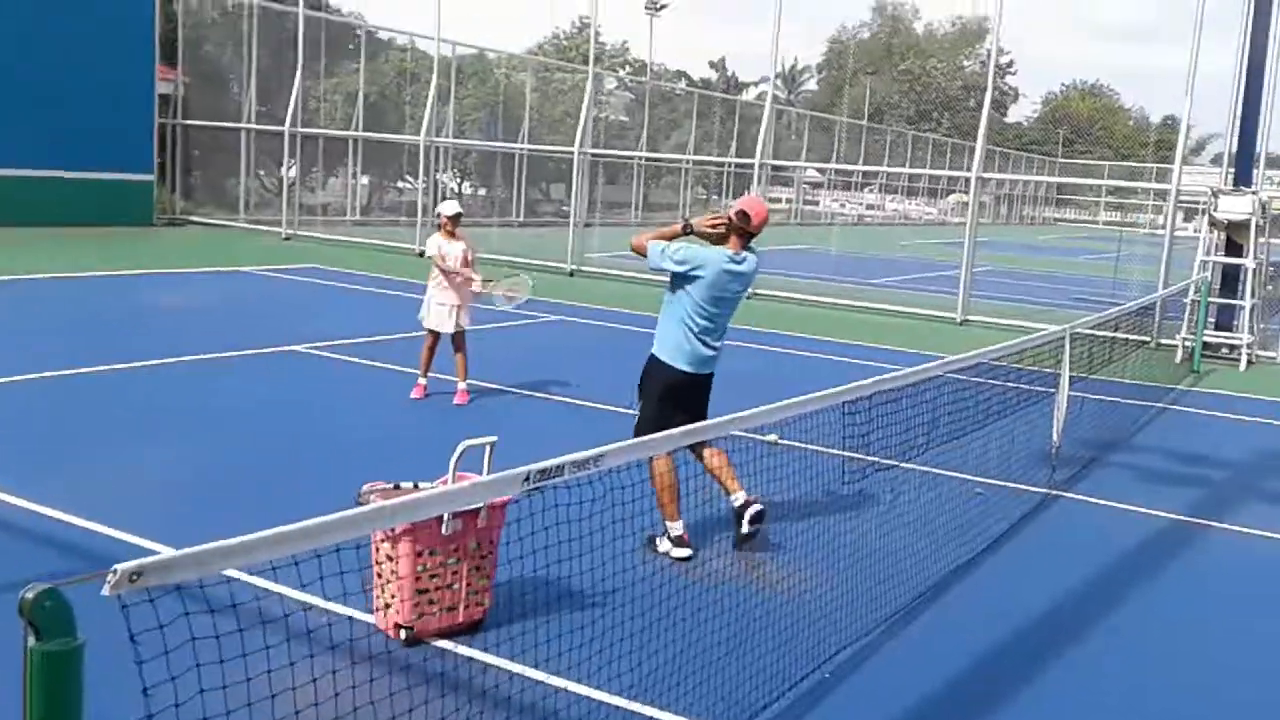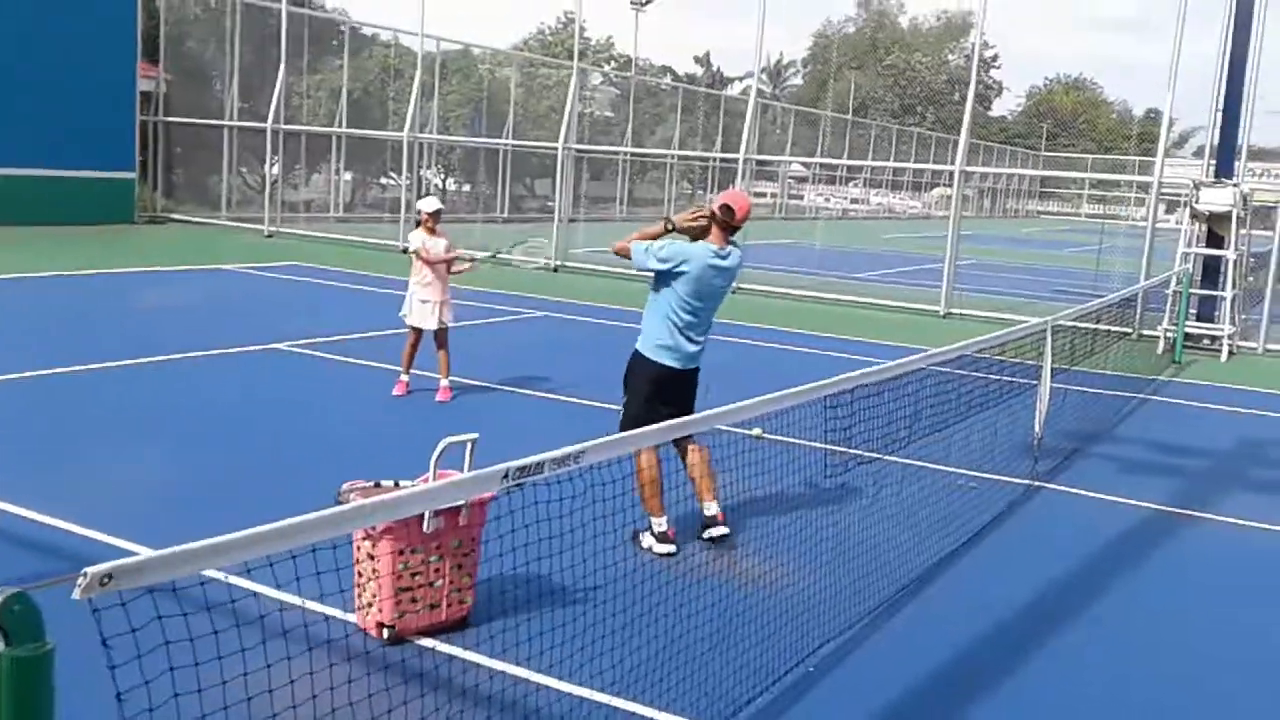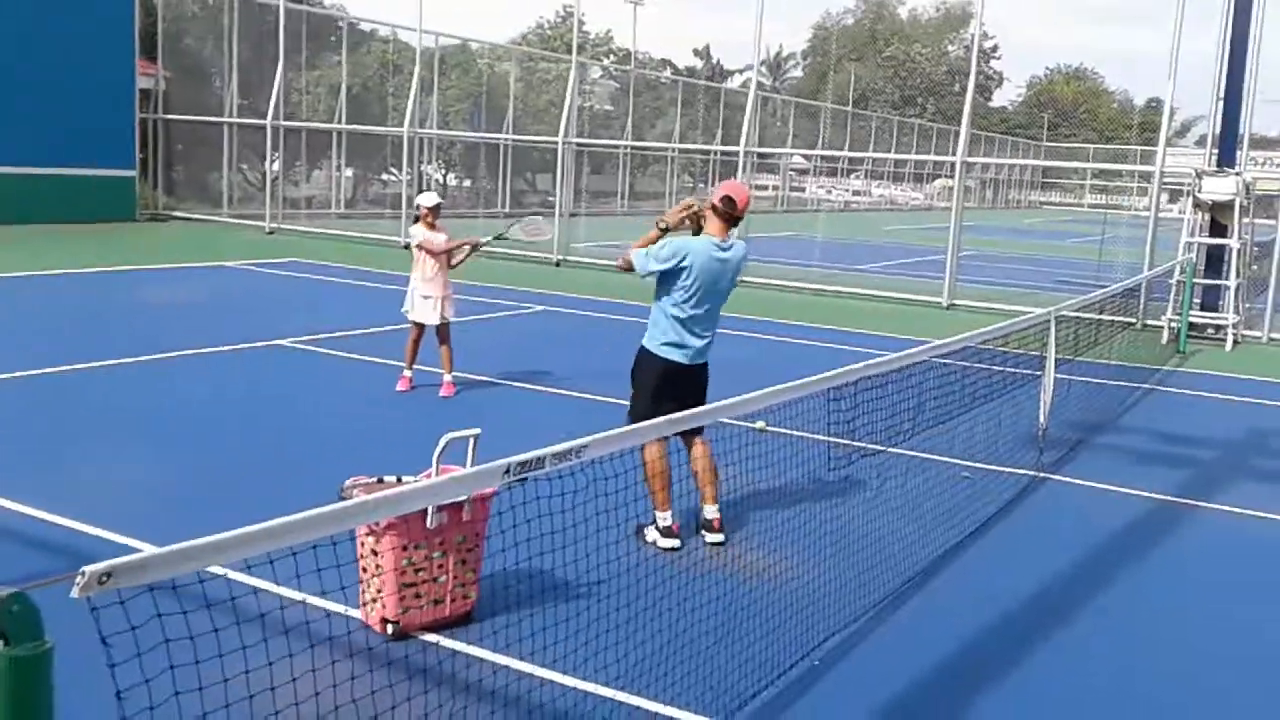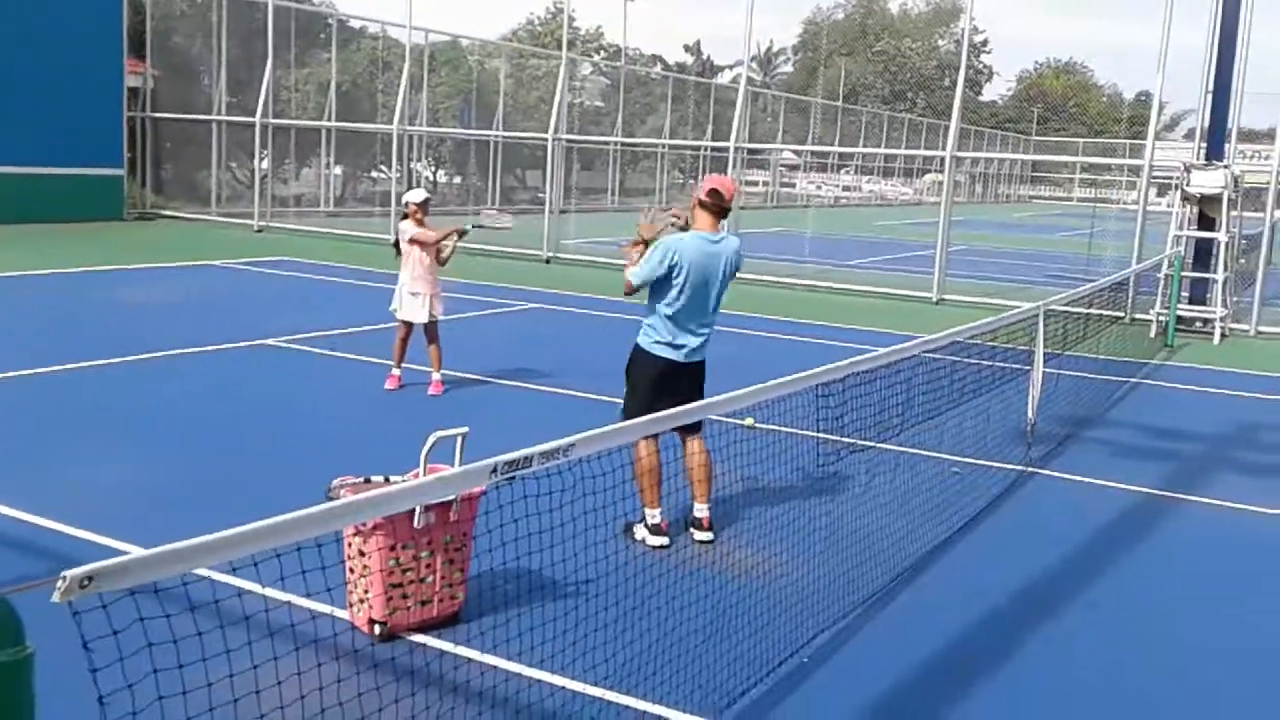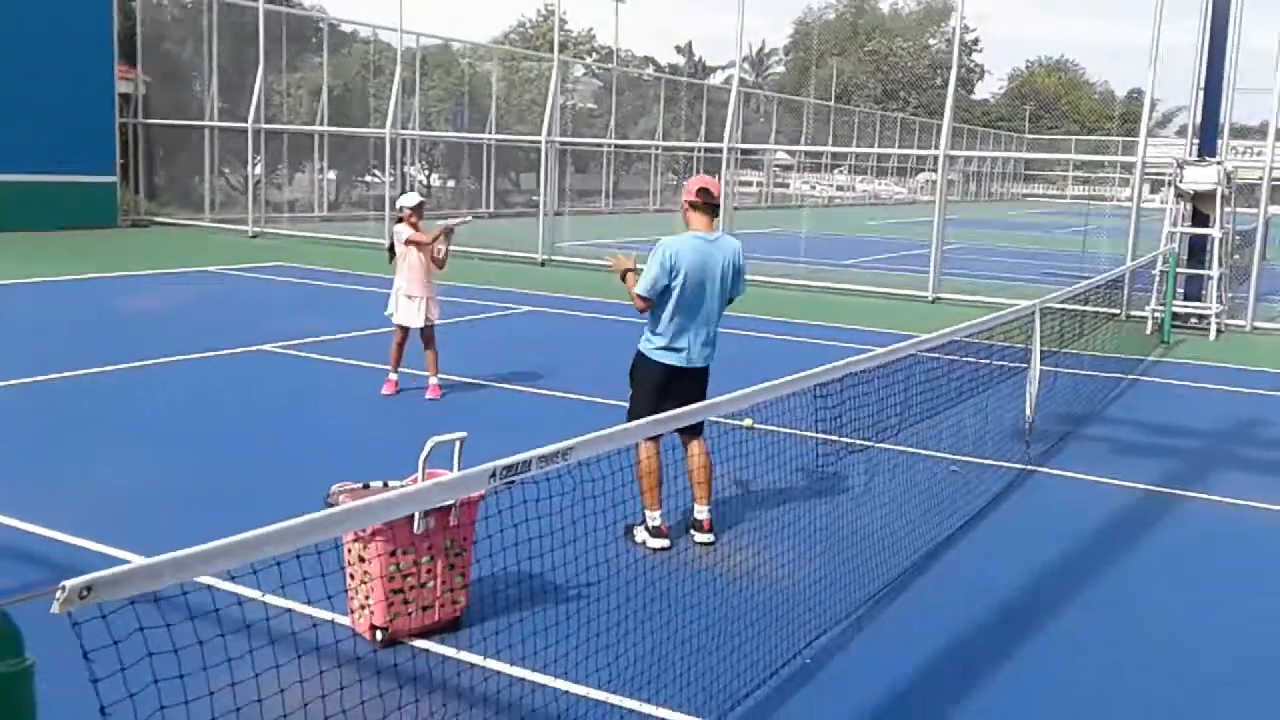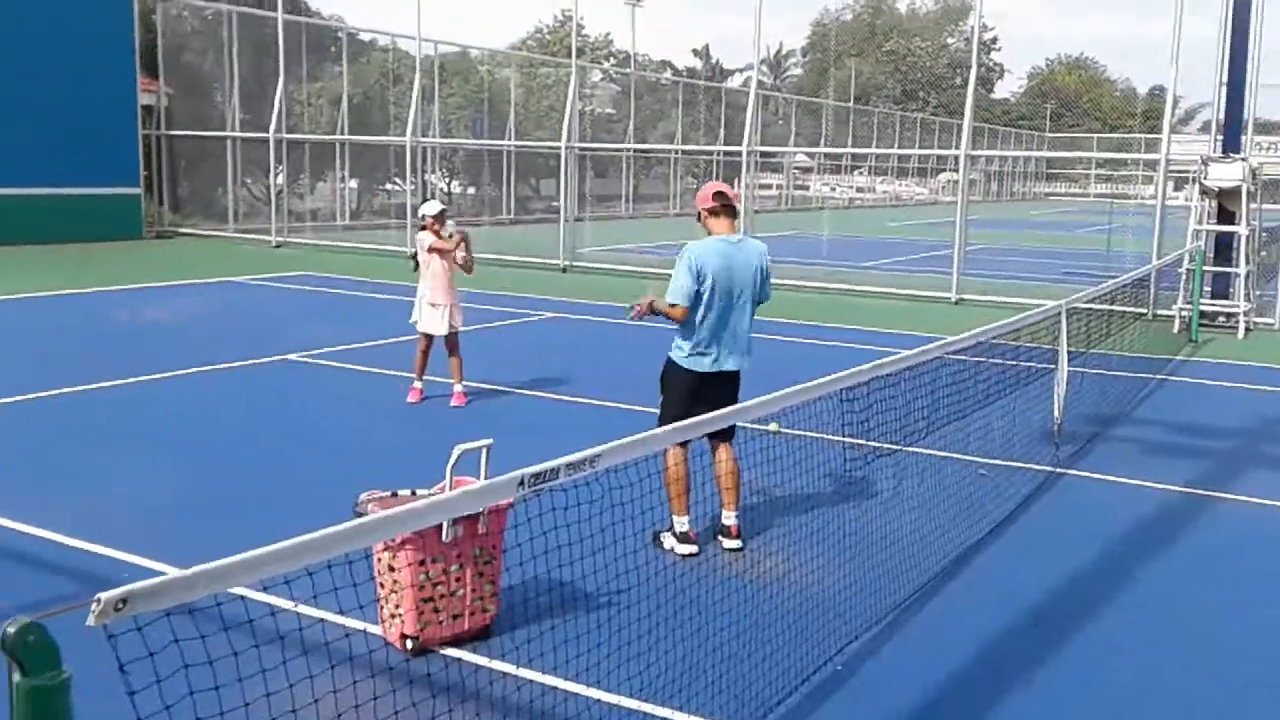
dt=0.1s
person 1, frame 1
left shoulder: (696, 258)
right shoulder: (749, 265)
left elbow: (638, 243)
left wrist: (690, 227)
right wrist: (714, 237)
left hip: (668, 365)
right hip: (702, 368)
left knee: (659, 448)
right knee: (700, 442)
left ankle: (675, 536)
right ankle: (742, 500)
person 1, frame 2
left shoulder: (680, 253)
right shoulder: (734, 259)
left elbow: (620, 248)
left wrist: (669, 224)
right wrist: (695, 232)
left hip: (653, 360)
right hip: (688, 363)
left knee: (645, 444)
right knee: (686, 440)
left ankle: (660, 531)
right ankle: (713, 515)
person 1, frame 3
left shoulder: (682, 248)
right shoulder: (738, 252)
left elbow: (626, 262)
left wrist: (664, 225)
right wrist: (696, 227)
left hip: (659, 355)
right hip: (696, 358)
left knee: (652, 438)
right knee: (694, 434)
left ankle: (664, 525)
right ankle: (712, 518)
person 1, frame 4
left shoulder: (672, 245)
right shoulder: (734, 248)
left elbow: (630, 287)
left wrist: (642, 242)
left hip: (655, 353)
right hip: (695, 355)
left knee: (645, 436)
right knee: (692, 434)
left ankle: (653, 523)
right ankle: (702, 517)
person 1, frame 5
left shoulder: (669, 247)
right shoulder: (733, 249)
left elbow: (642, 303)
left wrist: (627, 272)
left hip: (658, 358)
right hip: (699, 360)
left knee: (646, 438)
right knee: (694, 437)
left ankle: (654, 525)
right ankle: (702, 519)
person 1, frame 6
left shoulder: (694, 253)
right shoulder: (758, 252)
left elbow: (678, 312)
left wrist: (652, 306)
left hip: (688, 364)
right hip: (730, 364)
left knee: (674, 443)
right knee: (723, 442)
left ankle: (681, 531)
right ankle: (730, 525)
person 2, frame 1
left shoulder: (463, 243)
right shoulder: (433, 241)
left elbow: (469, 270)
right elbow: (441, 267)
left wrist: (475, 280)
right wrist: (462, 271)
left hip: (459, 300)
right hip: (437, 298)
left knee: (459, 344)
right knee: (430, 342)
left ankle: (462, 387)
right ankle: (421, 382)
person 2, frame 2
left shoulder: (443, 239)
right shoulder: (415, 237)
left elbow: (448, 269)
right elbow: (430, 259)
left wrist: (463, 266)
right wrist: (456, 255)
left hip: (441, 297)
right hip: (419, 295)
left knee: (442, 341)
right knee: (413, 340)
left ankle: (444, 384)
right ankle: (403, 379)
person 2, frame 3
left shoulder: (442, 233)
right shoulder: (415, 231)
left elbow: (449, 263)
right elbow: (437, 249)
left wrist: (468, 250)
right wrist: (465, 242)
left hip: (442, 292)
right hip: (421, 291)
left knee: (444, 336)
right knee: (415, 335)
left ankle: (448, 379)
right ankle: (406, 375)
person 2, frame 4
left shoulder: (431, 230)
right shoulder: (404, 227)
left elbow: (439, 261)
right elbow: (431, 240)
left wrist: (455, 238)
right wrist: (453, 230)
left hip: (430, 289)
right hip: (410, 288)
left knee: (432, 334)
right knee: (403, 332)
left ankle: (436, 378)
right ankle: (395, 373)
person 2, frame 5
left shoulder: (426, 234)
right shoulder: (399, 230)
left elbow: (439, 265)
right elbow: (426, 241)
left wrist: (446, 242)
right wrist: (442, 230)
left hip: (426, 292)
right hip: (405, 292)
left knee: (428, 339)
right knee: (399, 337)
left ankle: (433, 382)
right ankle: (392, 378)
person 2, frame 6
left shoulder: (451, 241)
right shoulder: (422, 237)
left elbow: (468, 269)
right elbow: (449, 247)
left wrist: (466, 242)
right wrist: (460, 237)
left hip: (449, 300)
right hip: (429, 300)
left knee: (453, 346)
right knee: (424, 345)
left ankle: (458, 389)
right ankle: (417, 386)
